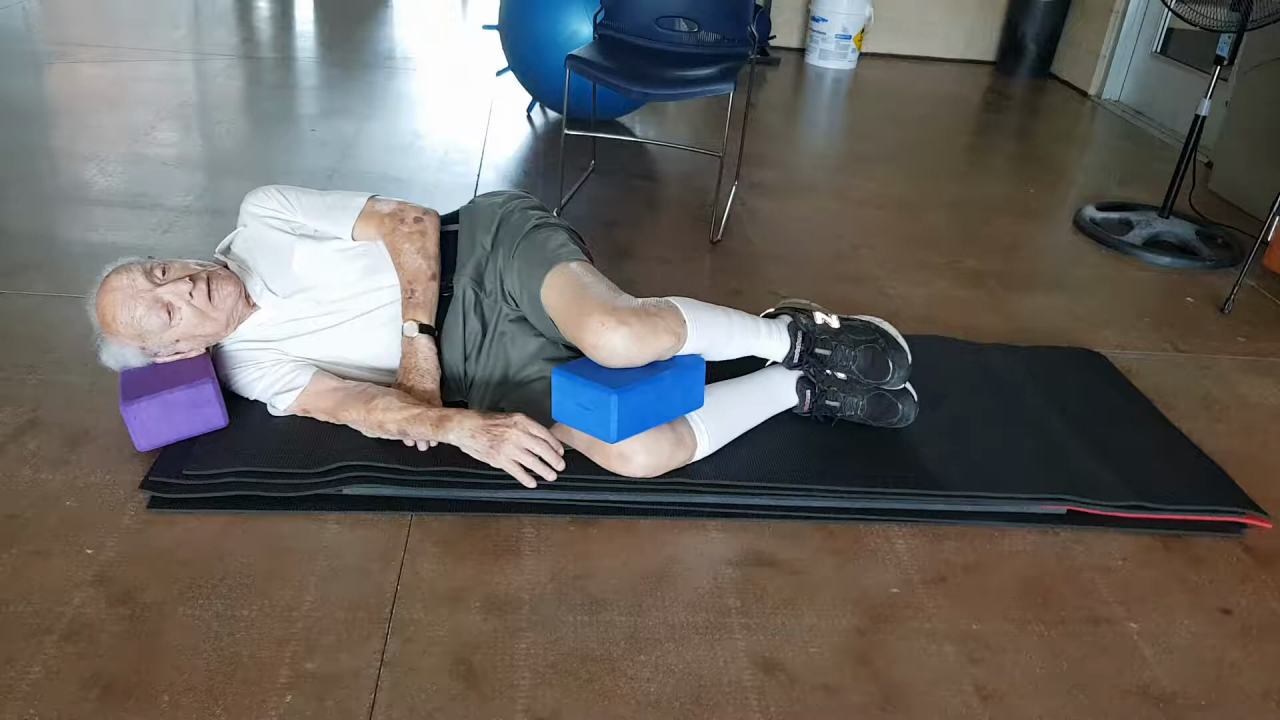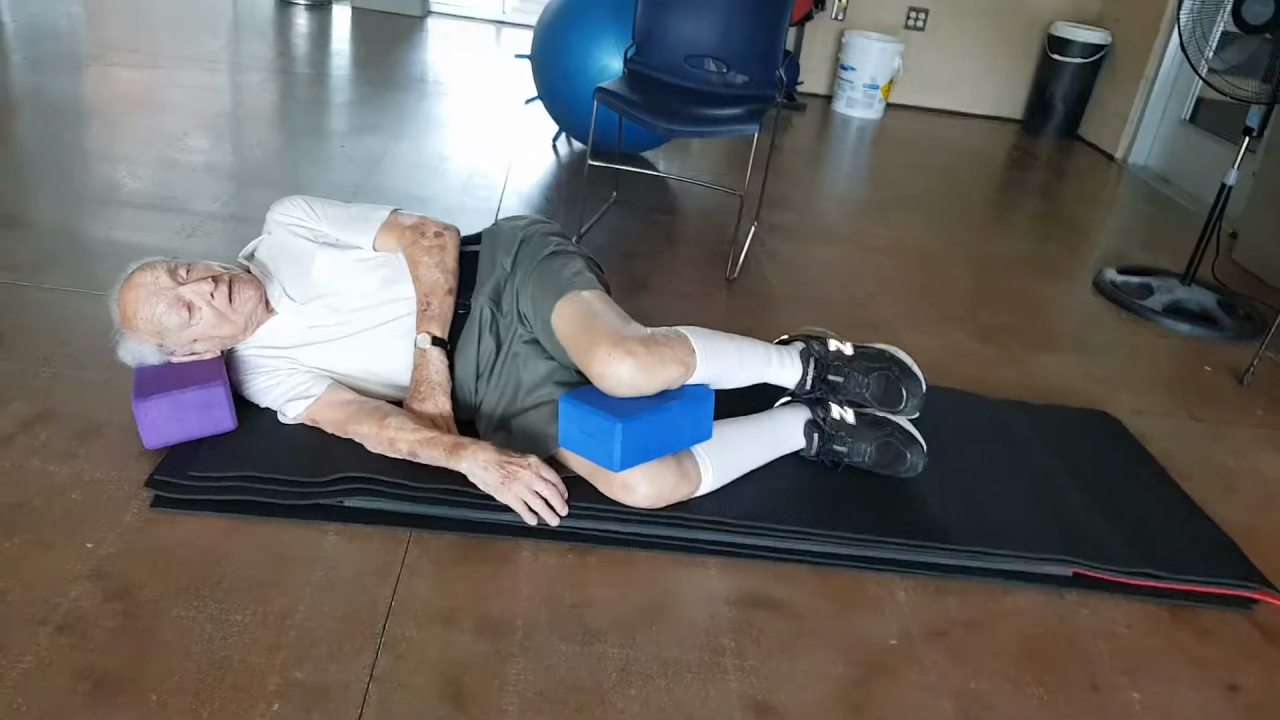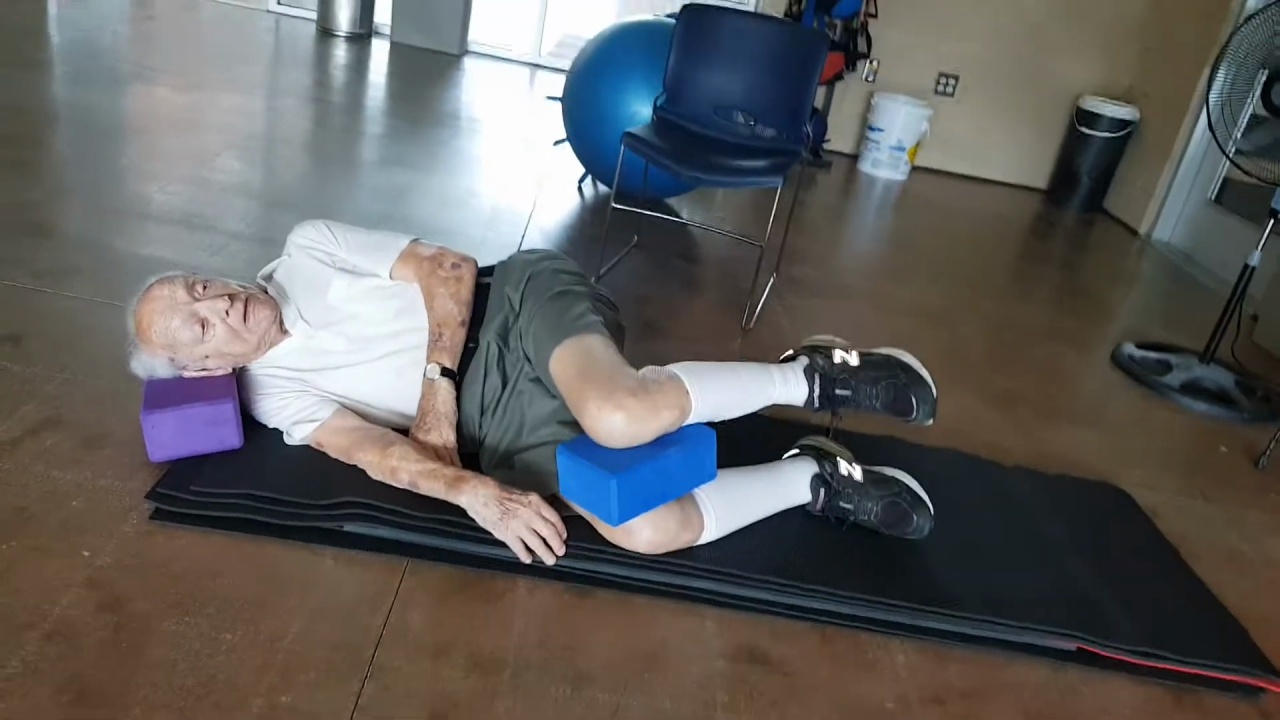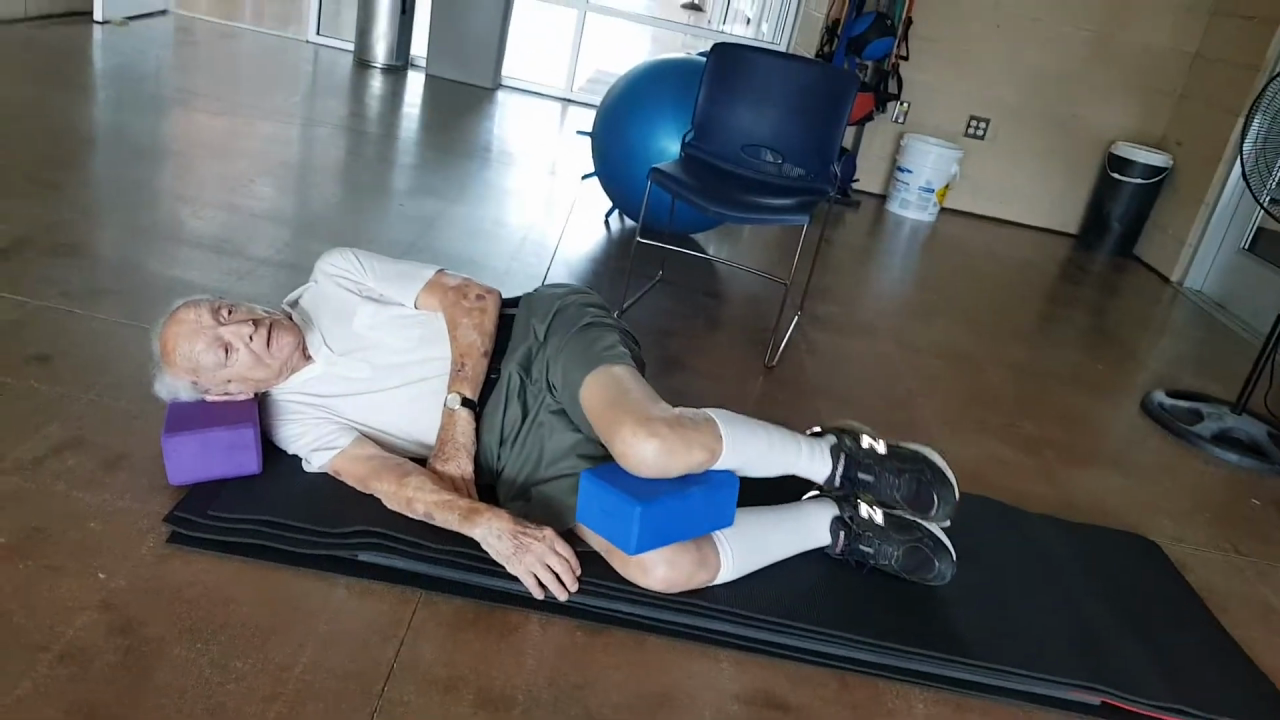
dt=0.5s
person 1, frame 1
left shoulder: (262, 217)
right shoulder: (250, 371)
left elbow: (410, 223)
right elbow: (359, 409)
left wrist: (415, 339)
right wrist: (461, 426)
right hip: (475, 363)
left knee: (616, 336)
right knee: (640, 453)
left ankle: (788, 336)
right ankle: (798, 389)
person 1, frame 2
left shoulder: (287, 226)
right shoulder: (263, 376)
left elbow: (431, 238)
right elbow: (370, 426)
left wrist: (425, 348)
right wrist: (473, 460)
right hip: (490, 385)
left knee: (624, 364)
right knee: (645, 485)
left ankle: (803, 366)
right ankle: (806, 427)
person 1, frame 3
left shoulder: (308, 248)
right shoulder: (274, 398)
left elbow: (450, 269)
right elbow: (377, 452)
left wrist: (435, 380)
right wrist: (474, 494)
right hip: (497, 421)
left knee: (618, 415)
right knee: (647, 530)
left ankle: (811, 378)
right ankle: (815, 479)
person 1, frame 4
left shoulder: (334, 276)
right shoulder: (294, 422)
left elbow: (474, 300)
right elbow: (393, 482)
left wrist: (455, 410)
right wrist: (488, 525)
right hip: (518, 453)
left knee: (648, 444)
right knee: (664, 567)
left ankle: (833, 458)
right ankle: (836, 524)
